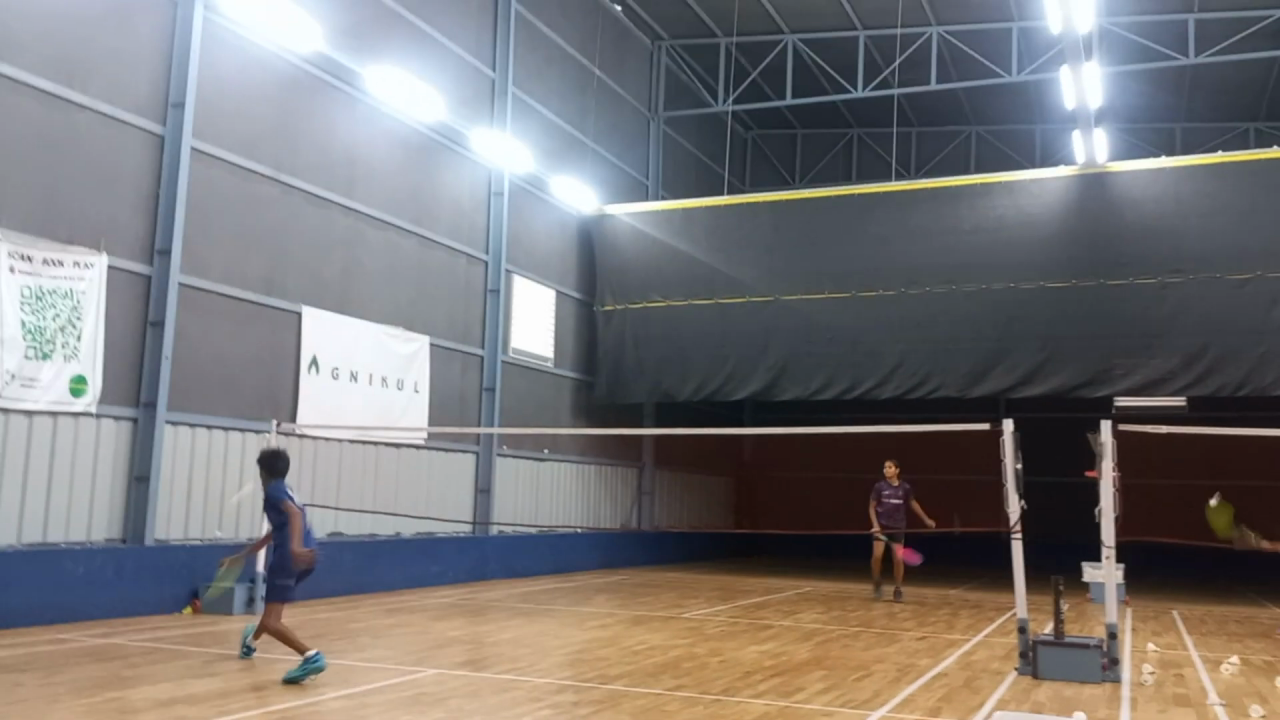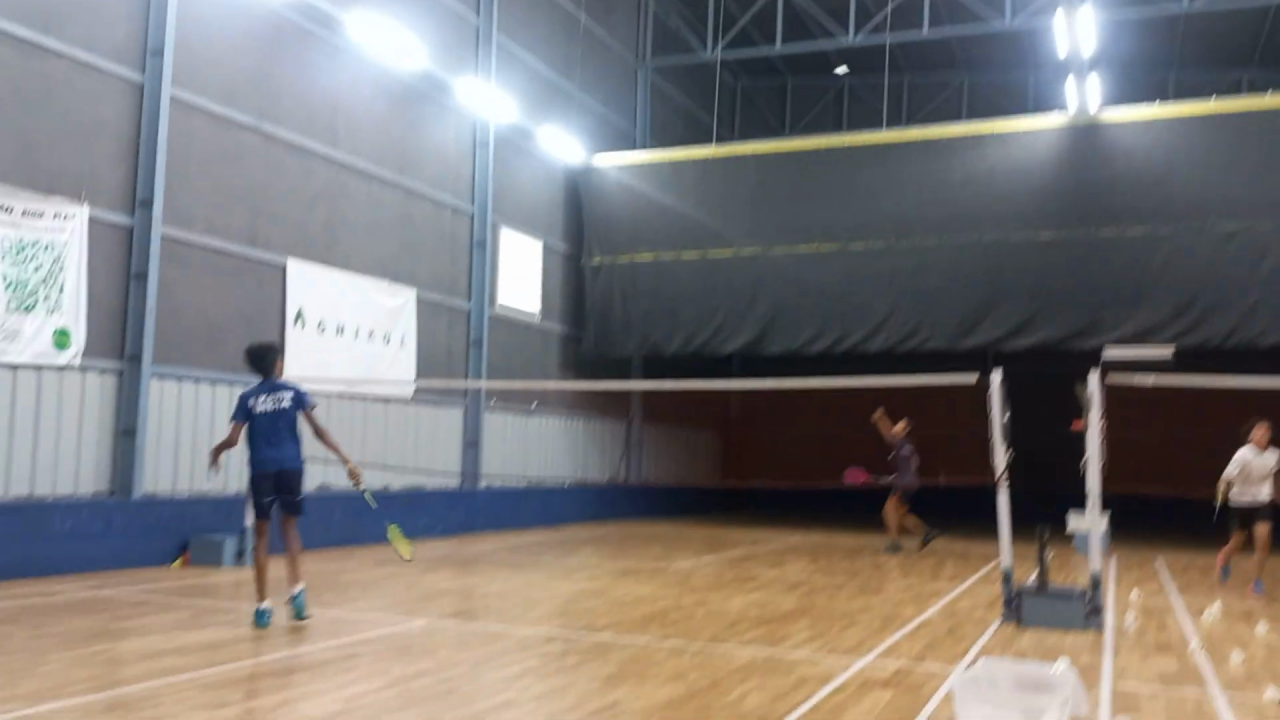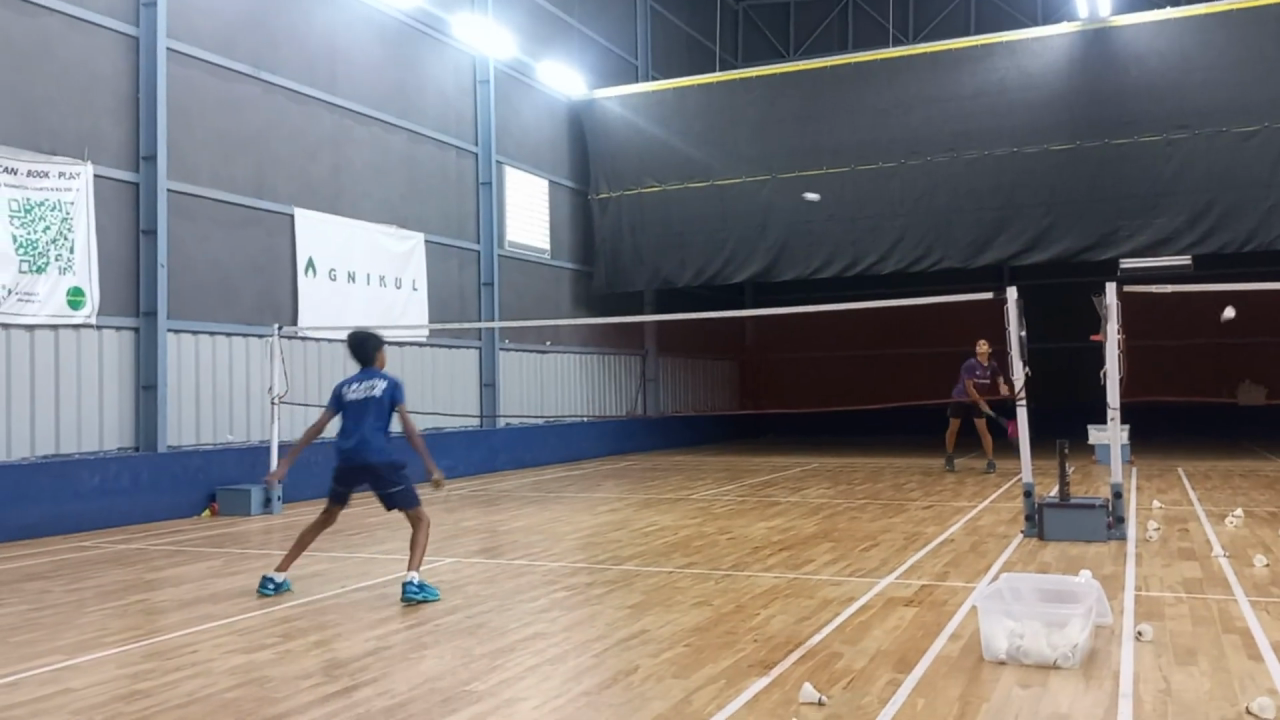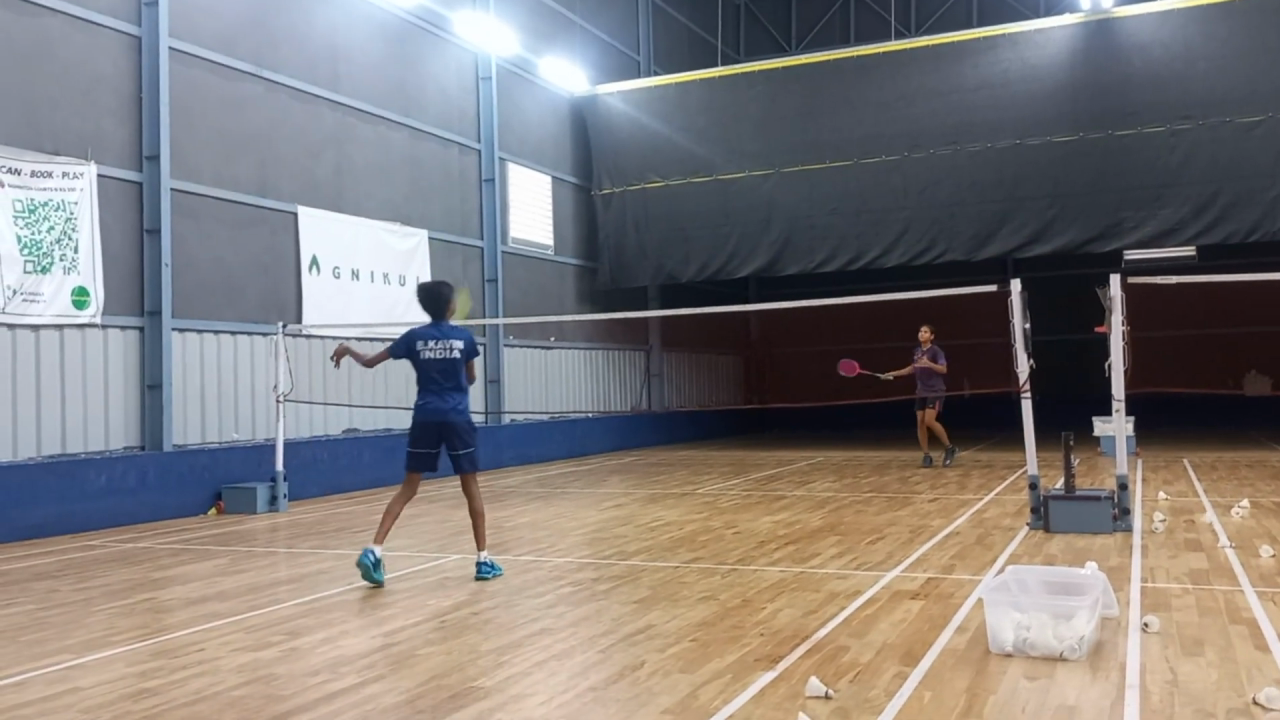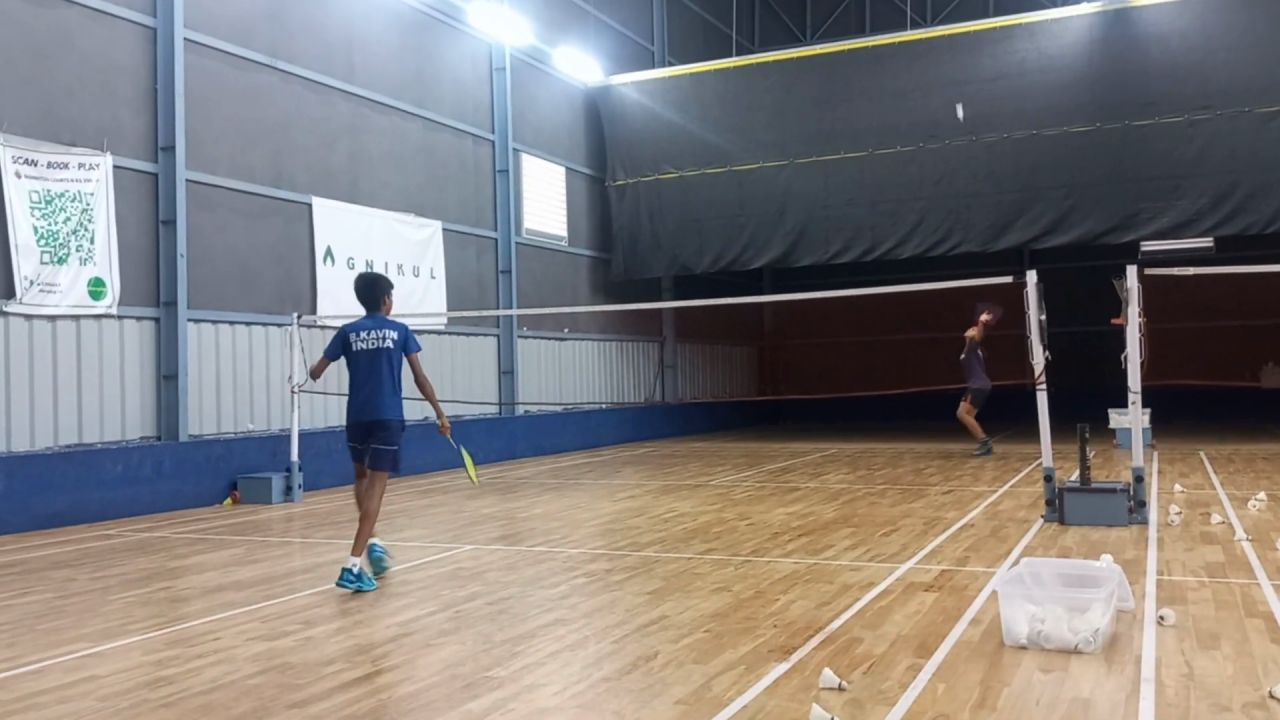
dt=1s
person 1, frame 1
left shoulder: (274, 490)
right shoulder: (283, 490)
left elbow: (295, 513)
right elbow: (273, 534)
left wrist: (295, 546)
right wrist: (240, 555)
left hip: (291, 555)
right hip: (304, 555)
left knee: (271, 621)
right knee: (273, 600)
left ankle: (311, 657)
right ankle: (251, 642)
person 1, frame 2
left shoulder: (247, 398)
right shoulder: (294, 393)
left elbow: (232, 440)
right elbow: (318, 430)
left wrist: (215, 451)
right wrist: (346, 461)
left hip: (262, 469)
right hip: (290, 467)
left knee: (262, 534)
right knee: (290, 527)
left ankle: (263, 606)
right ankle: (296, 589)
person 1, frame 3
left shoulder: (343, 388)
right shoulder: (390, 384)
left elbow: (318, 428)
right elbow: (408, 427)
left wrist: (285, 463)
right wrist: (431, 466)
left hip: (348, 461)
right hip: (381, 460)
left knee: (326, 518)
right knee: (420, 520)
left ankle: (275, 576)
right ankle: (412, 582)
person 1, frame 4
left shoulder: (414, 337)
right shoulder: (464, 337)
left elbow: (370, 362)
left wrist: (347, 350)
left hip: (424, 419)
right hip: (457, 420)
left knee: (408, 488)
right knee: (471, 487)
left ankle: (374, 550)
right ankle: (483, 560)
person 1, frame 5
left shoulder: (348, 332)
right shoulder: (400, 331)
left elbow: (316, 372)
right elbow: (419, 378)
left wrist: (313, 372)
right wrist: (440, 413)
left hip: (357, 416)
right hip: (388, 416)
left knee: (362, 476)
right knee: (375, 487)
left ankle: (373, 543)
right ankle: (352, 567)
